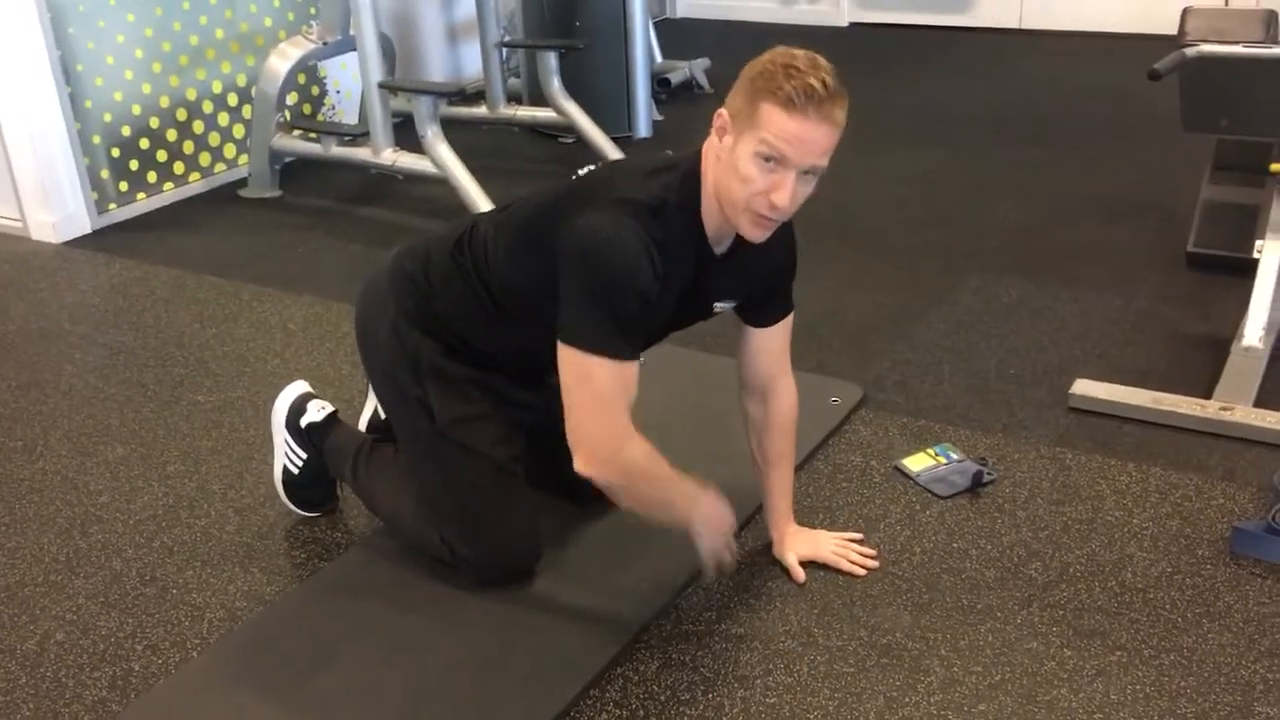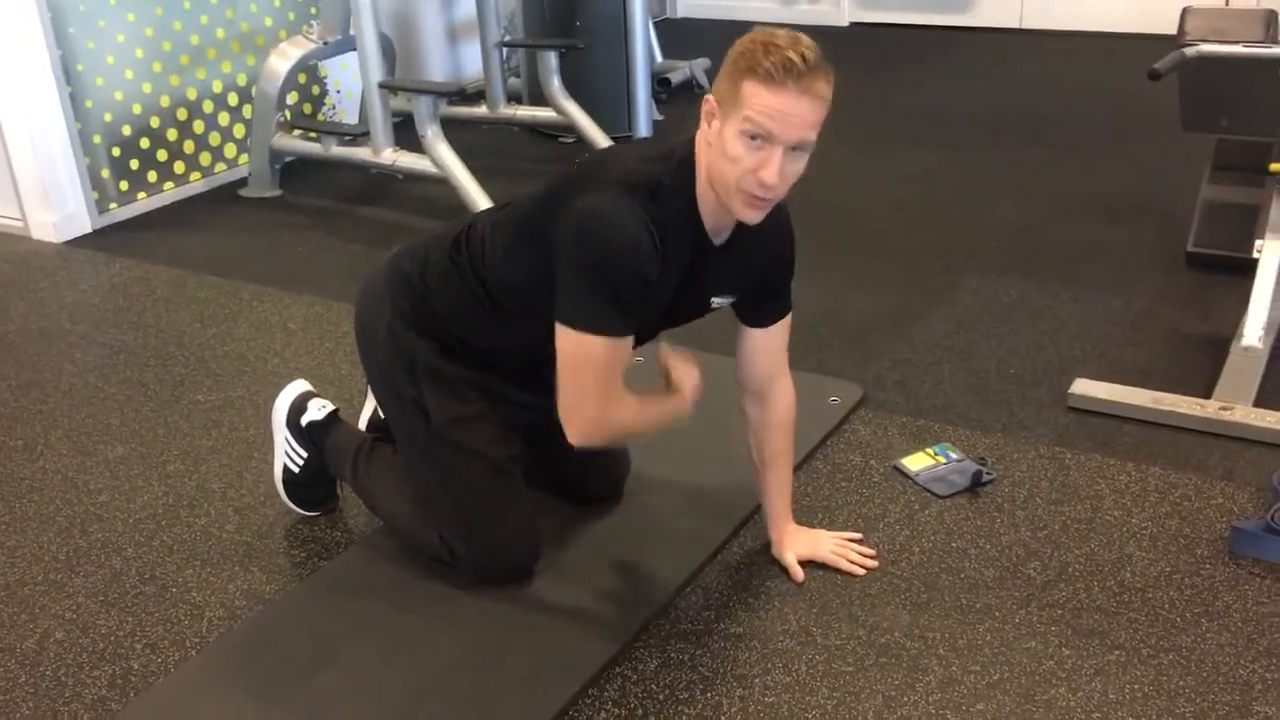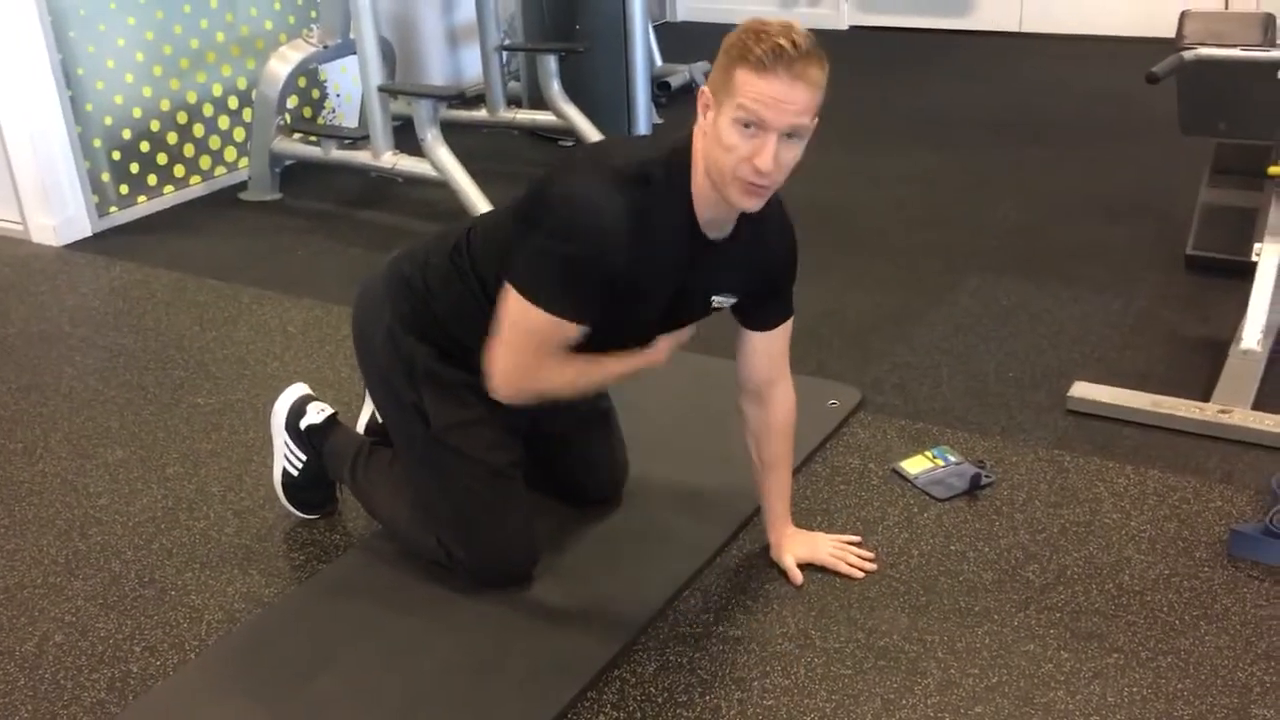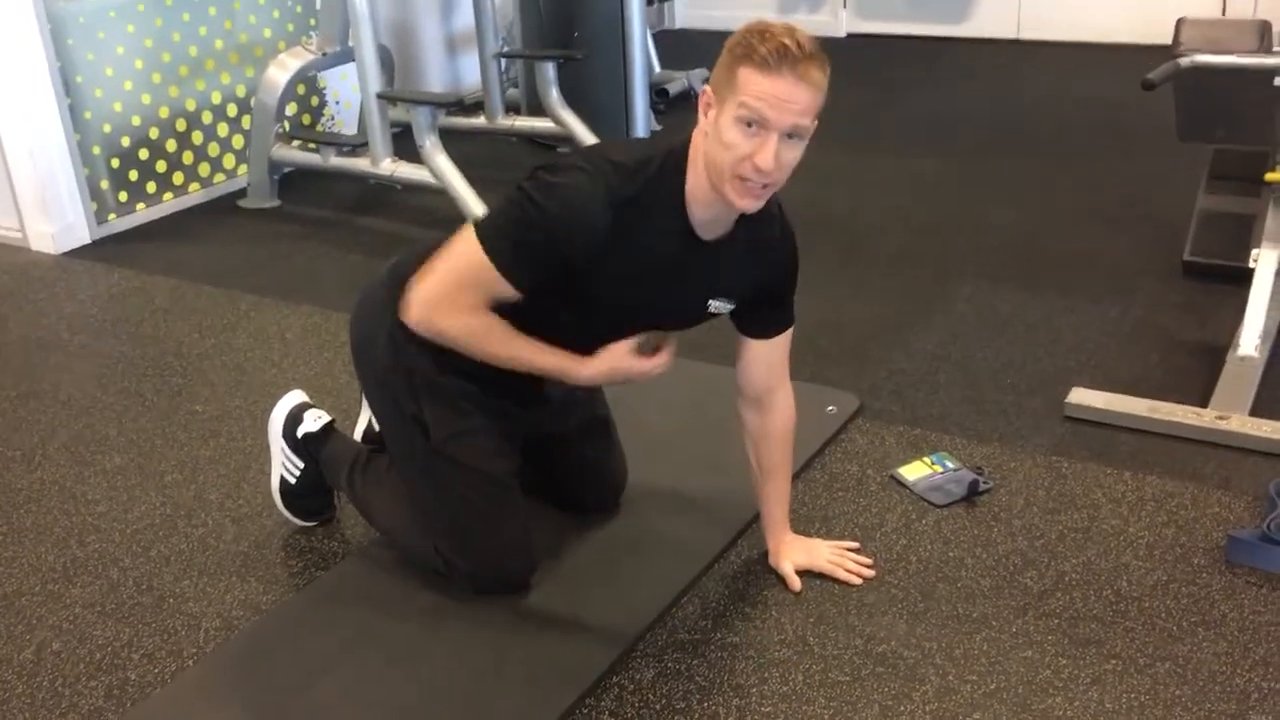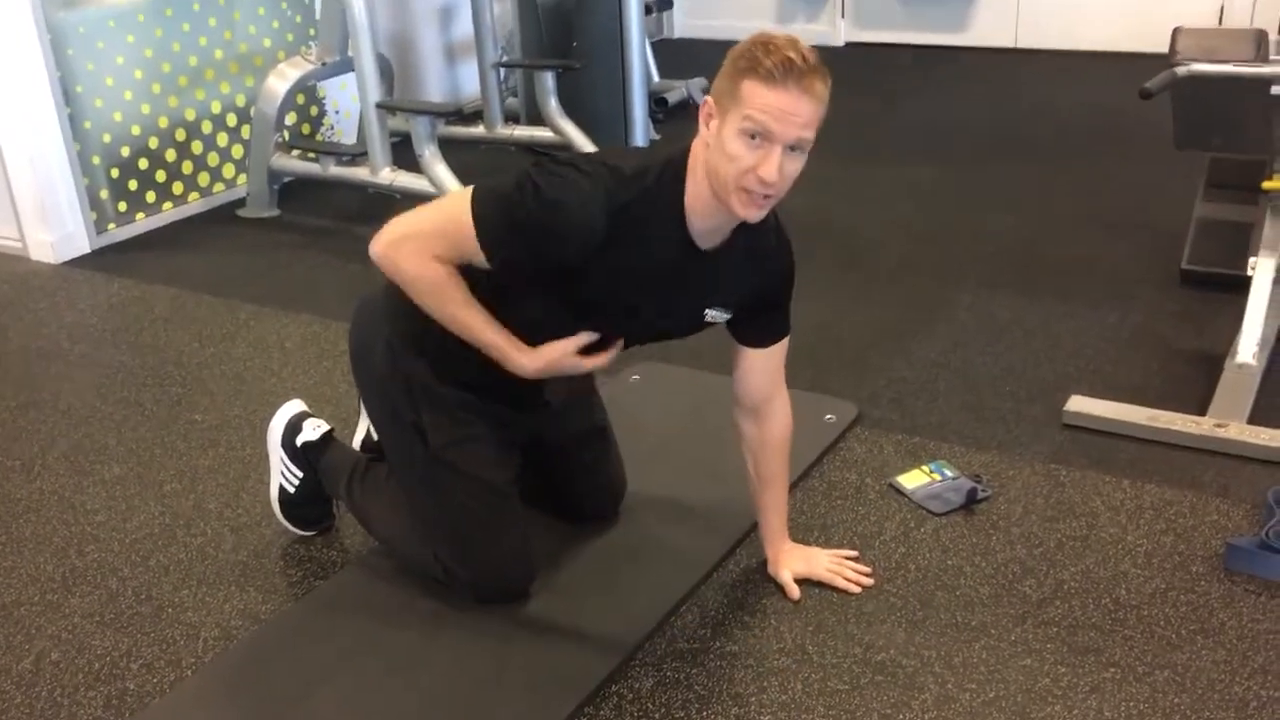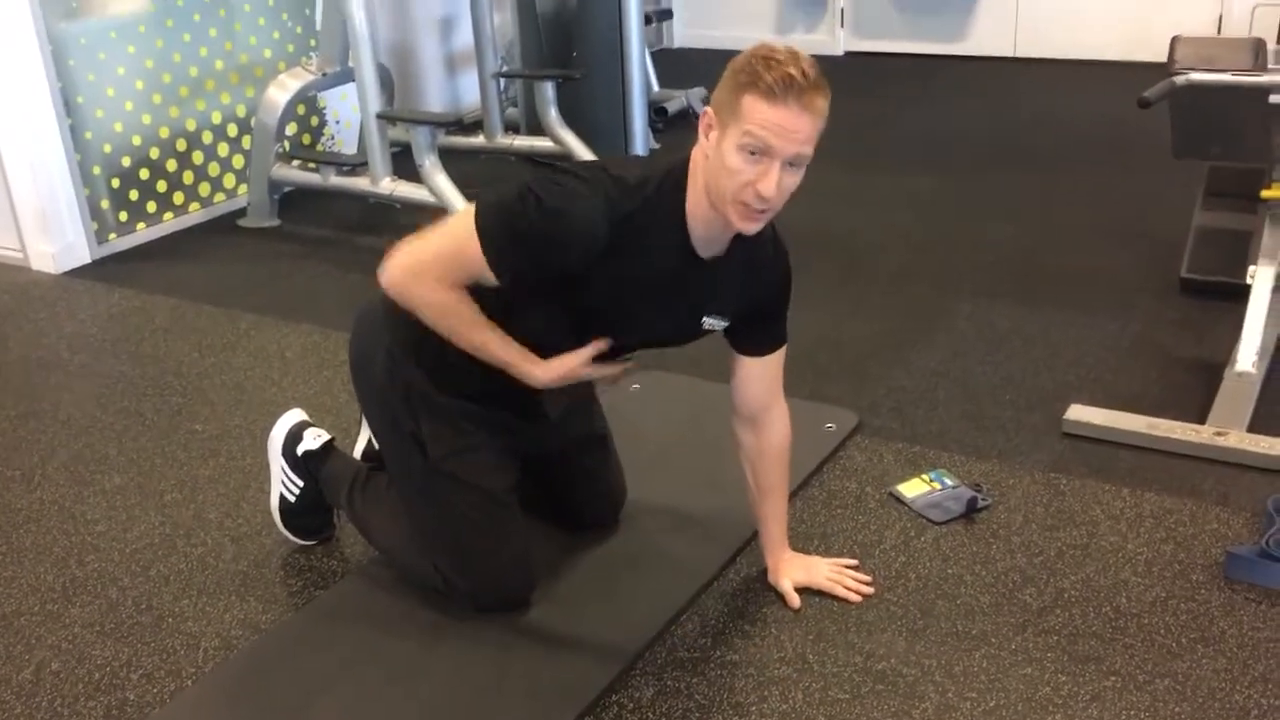
dt=0.1s
person 1, frame 1
left shoulder: (769, 242)
right shoulder: (618, 240)
left elbow: (769, 387)
right elbow: (597, 450)
left wrist: (784, 528)
right wrist: (700, 512)
left hip: (528, 343)
right hip: (424, 330)
left knee: (594, 491)
right knee: (499, 553)
left ankle: (409, 420)
right ankle: (325, 440)
person 1, frame 2
left shoulder: (766, 236)
right shoulder: (616, 222)
left elbow: (766, 387)
right elbow: (587, 419)
left wrist: (782, 526)
right wrist: (678, 401)
left hip: (524, 345)
right hip: (422, 331)
left knee: (597, 485)
right knee: (498, 552)
left ankle: (410, 418)
right ankle: (326, 438)
person 1, frame 3
left shoulder: (767, 238)
right shoulder: (601, 207)
left elbow: (766, 387)
right elbow: (512, 378)
left wrist: (782, 530)
right wrist: (648, 356)
left hip: (524, 335)
right hip: (421, 336)
left knee: (597, 488)
right knee: (497, 557)
left ankle: (404, 424)
right ankle: (322, 440)
person 1, frame 4
left shoulder: (767, 244)
right shoulder: (590, 198)
left elbow: (765, 394)
right elbow: (432, 307)
left wrist: (781, 536)
right wrist: (584, 370)
left hip: (531, 344)
right hip: (422, 344)
left knee: (596, 495)
right knee: (494, 564)
left ankle: (402, 428)
right ankle: (320, 449)
person 1, frame 5
left shoulder: (764, 254)
right shoulder: (587, 200)
left elbow: (762, 404)
right elbow: (399, 247)
left wrist: (779, 545)
right wrist: (519, 357)
left hip: (532, 359)
right hip: (422, 348)
left knee: (595, 504)
right knee: (494, 573)
right ankle: (320, 457)
person 1, frame 6
left shoulder: (761, 264)
right shoulder: (589, 209)
left elbow: (759, 413)
right elbow: (408, 272)
left wrist: (779, 553)
right wrist: (532, 369)
left hip: (535, 368)
right hip: (421, 357)
left knee: (595, 511)
right knee: (493, 583)
left ankle: (451, 456)
right ankle: (320, 466)
